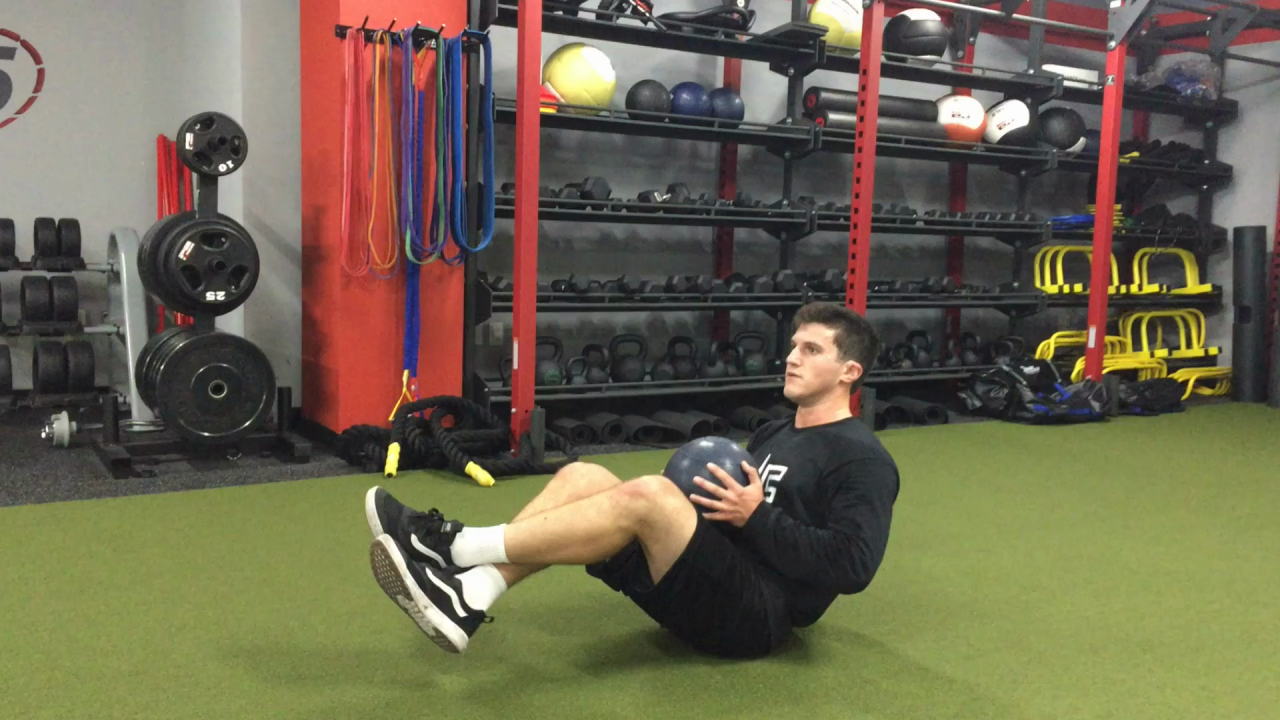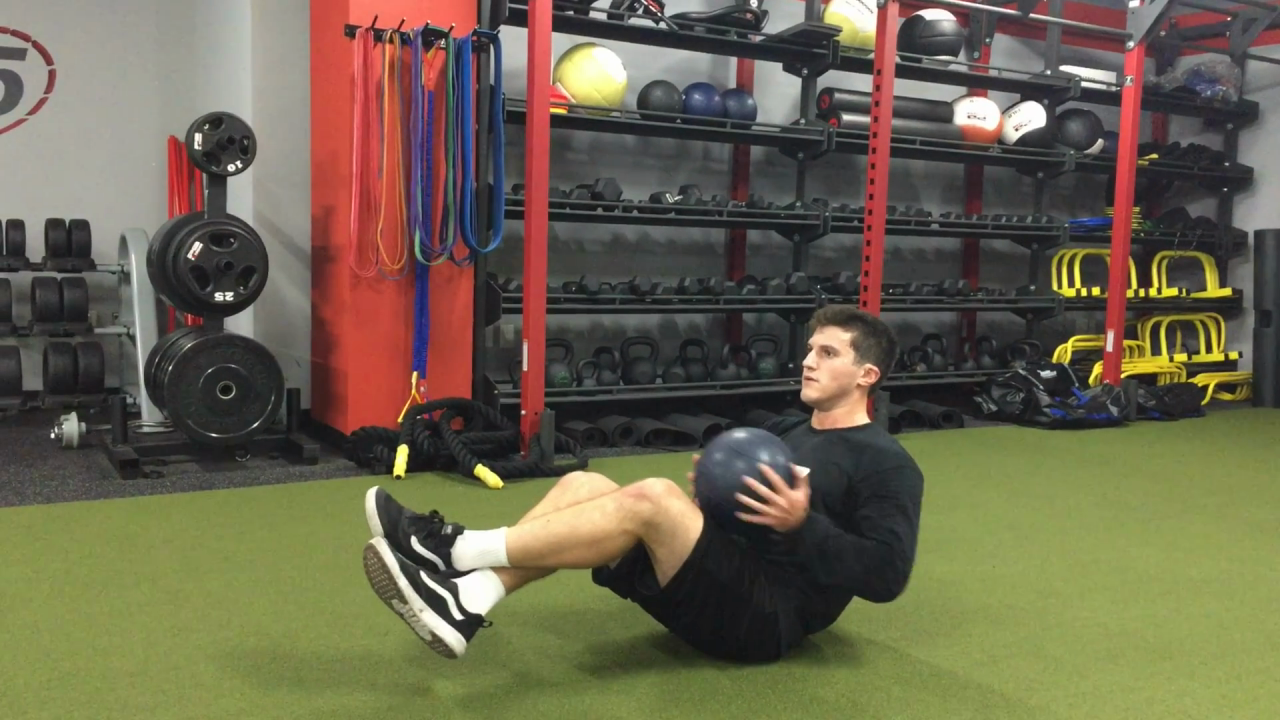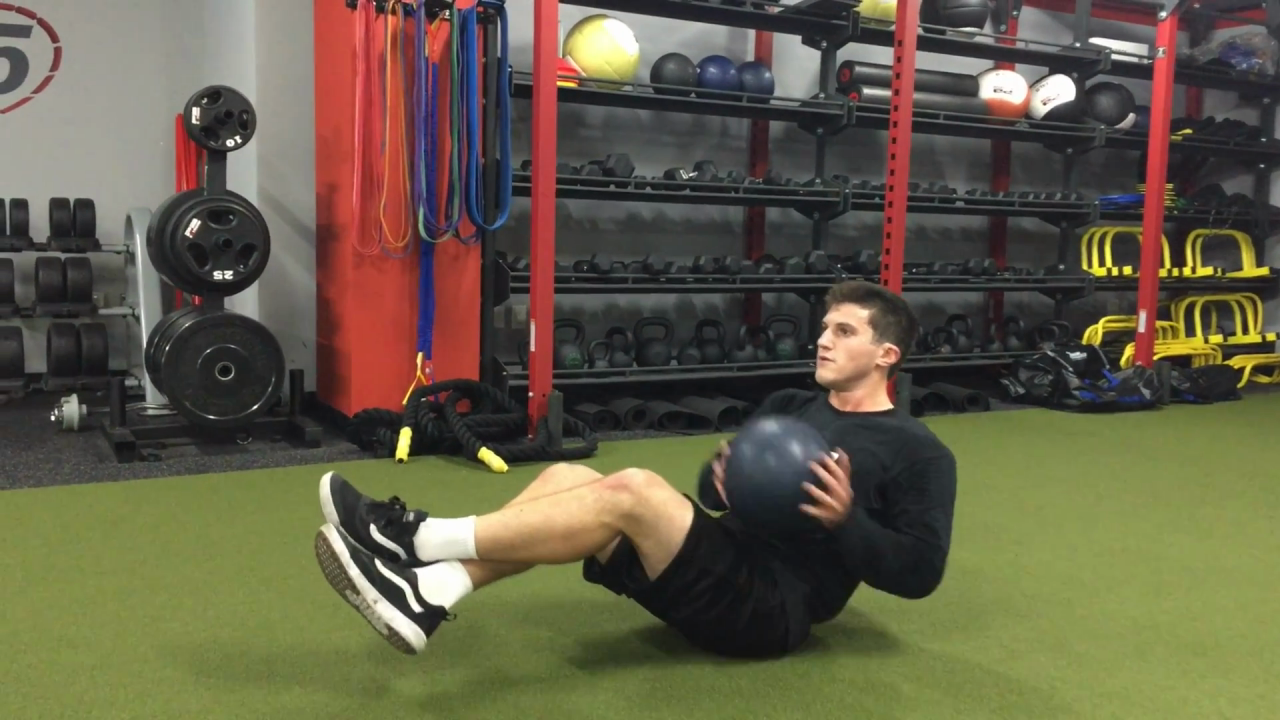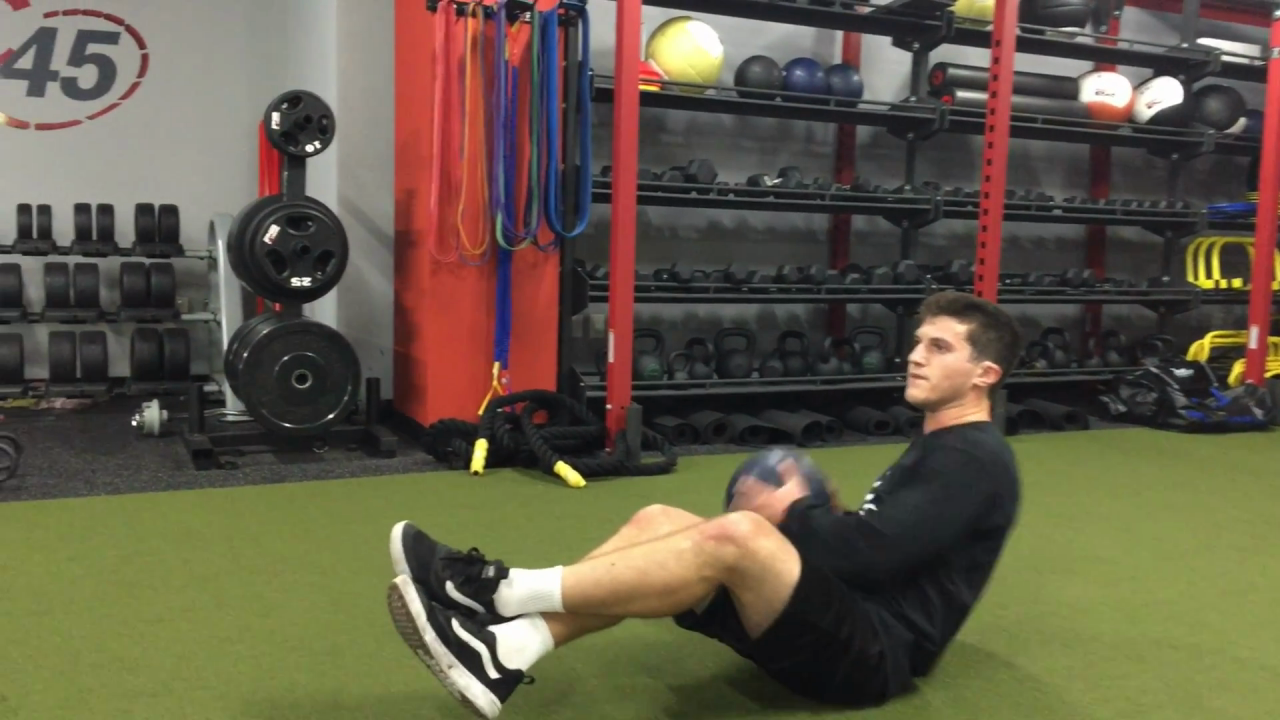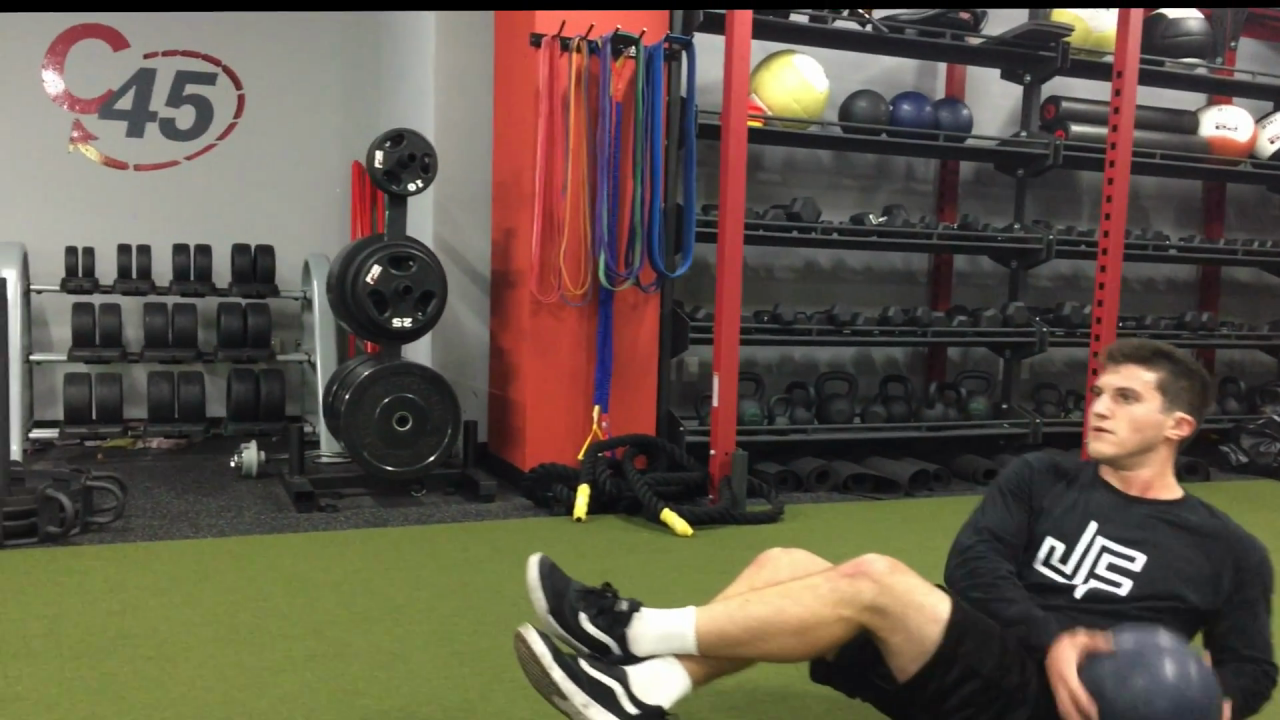
dt=1s
person 1, frame 1
left shoulder: (862, 460)
right shoulder: (775, 434)
left elbow: (851, 565)
left wrist: (757, 517)
right wrist: (703, 502)
left hip: (754, 612)
right hip: (709, 583)
left knee: (648, 494)
right knee: (581, 477)
left ankle: (462, 547)
right ankle: (466, 597)
person 1, frame 2
left shoulder: (885, 465)
right shoulder: (782, 432)
left elbow: (886, 574)
left wrist: (802, 521)
left hip: (766, 615)
right hip: (719, 580)
left knee: (655, 496)
right knee: (584, 484)
left ankle: (462, 549)
right ankle: (463, 603)
person 1, frame 3
left shoulder: (917, 453)
right shoulder: (792, 408)
left elbow: (918, 570)
right elbow: (716, 487)
left wrist: (845, 518)
right wrist: (726, 474)
left hip: (770, 605)
right hip: (727, 567)
left knee: (635, 489)
right knee: (569, 477)
left ankle: (426, 539)
right ankle: (426, 595)
person 1, frame 4
left shoulder: (976, 461)
right shoulder: (936, 445)
left elbow: (869, 552)
left wrist: (792, 514)
right wrist: (798, 514)
left hip: (871, 650)
right hip: (829, 614)
left knee: (739, 532)
right knee: (659, 521)
left ankle: (509, 591)
right ankle: (504, 653)
person 1, frame 5
right shoulder: (1043, 477)
right elbow: (971, 560)
right wrist: (1049, 636)
left knee: (874, 579)
right knee: (787, 565)
left ankle: (640, 631)
